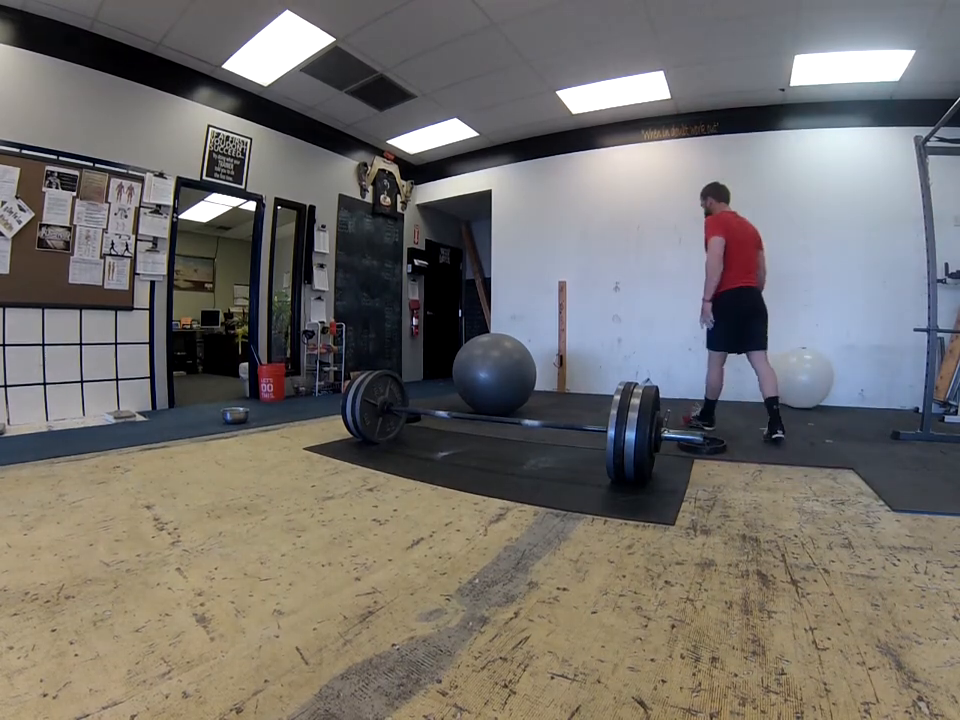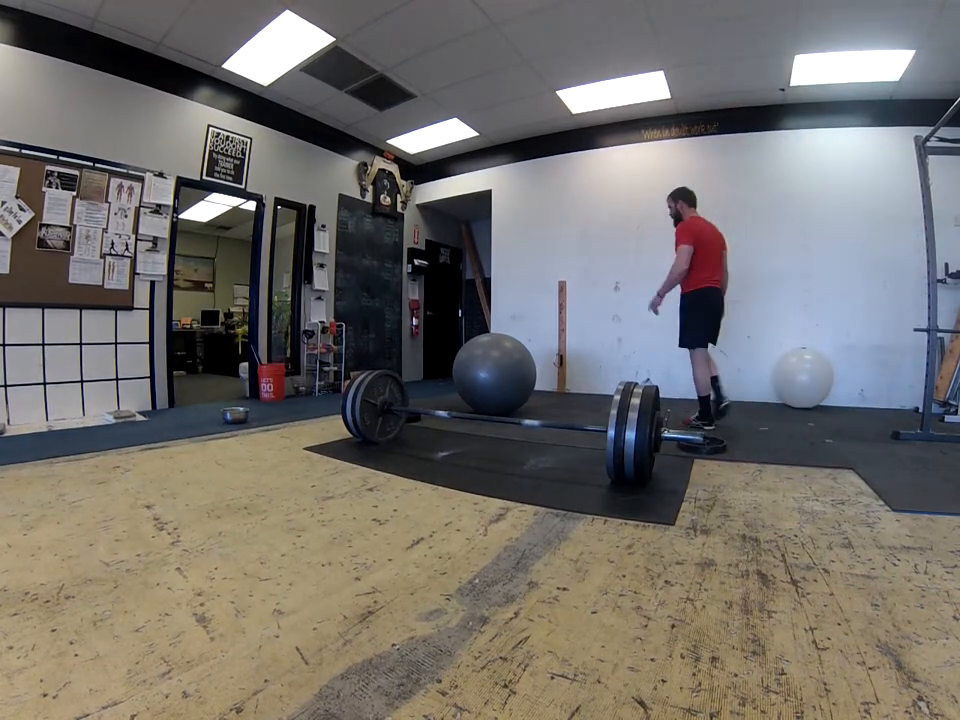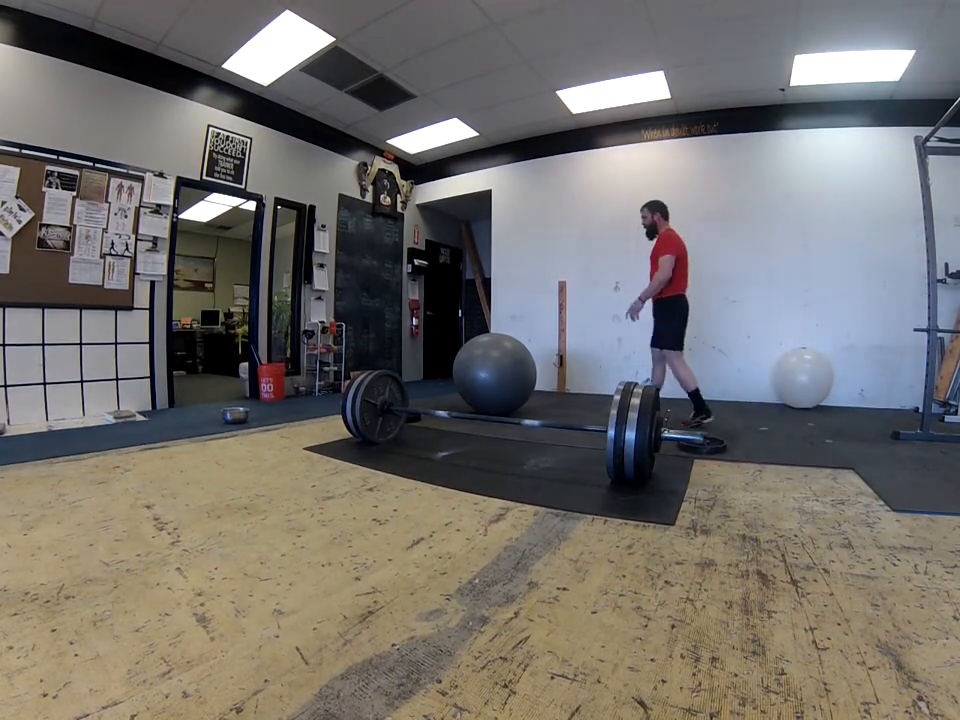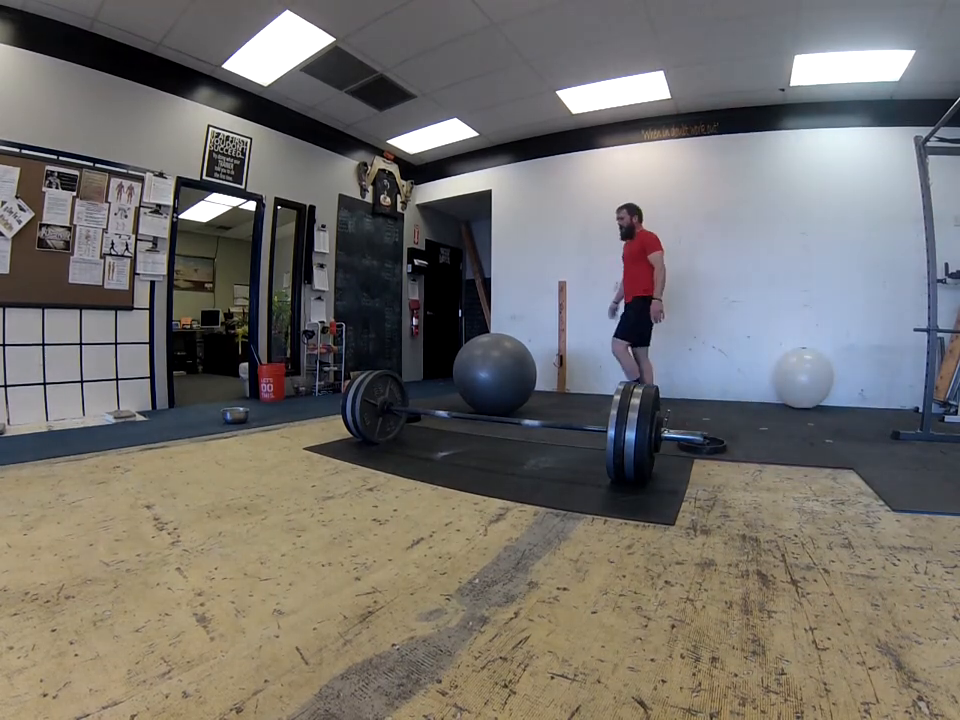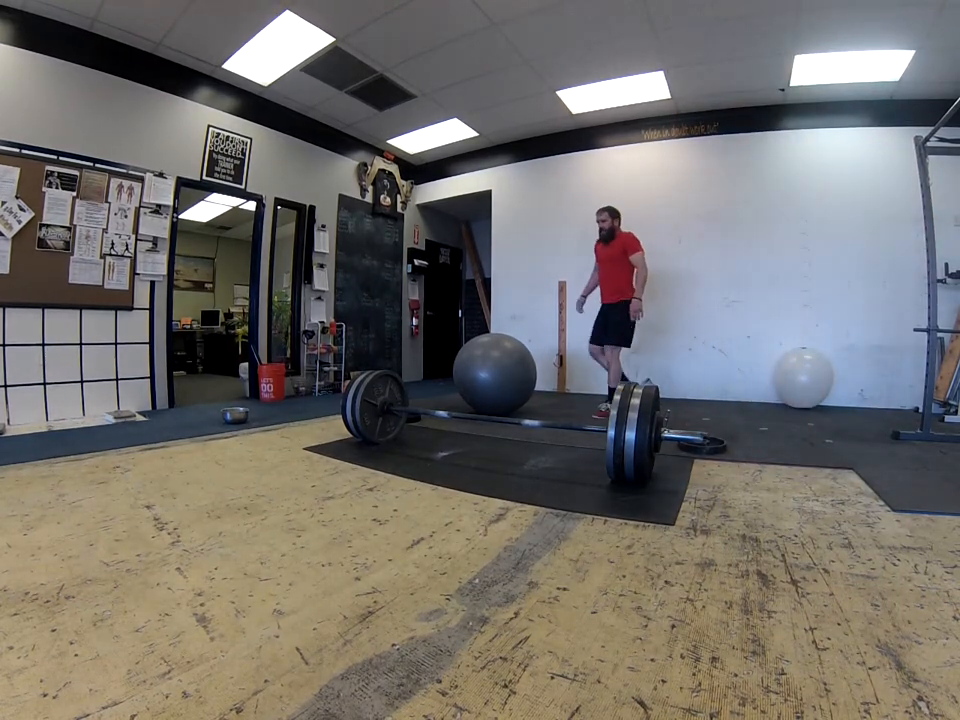
dt=0.3s
person 1, frame 1
left shoulder: (715, 222)
right shoulder: (750, 227)
left elbow: (716, 260)
right elbow: (761, 270)
left wrist: (707, 299)
left hip: (728, 299)
right hip: (753, 299)
left knee: (716, 361)
right knee: (760, 361)
left ankle: (706, 416)
right ankle: (775, 423)
person 1, frame 2
left shoulder: (686, 228)
right shoulder: (713, 230)
left elbow: (681, 266)
right elbow: (723, 269)
left wrist: (659, 295)
left hip: (695, 298)
right hip: (713, 297)
left knee: (698, 356)
right knee: (701, 352)
left ankle: (705, 416)
right ankle: (718, 397)
person 1, frame 3
left shoulder: (666, 239)
right shoulder: (671, 238)
left elbow: (663, 275)
left wrist: (640, 300)
left hip: (668, 305)
right hip: (669, 304)
left knee: (674, 358)
right knee: (658, 357)
left ankle: (702, 411)
person 1, frame 4
left shoulder: (648, 239)
right shoulder: (629, 244)
left elbow: (659, 268)
left wrist: (656, 299)
right wrist: (616, 300)
left hip: (643, 304)
right hip: (634, 303)
left knee: (618, 346)
right knee: (640, 355)
person 1, frame 5
left shoulder: (628, 240)
right shoulder: (599, 245)
left elbow: (642, 268)
left wrist: (637, 298)
right wrist: (584, 295)
left hip: (622, 307)
right hip: (606, 306)
left knee: (611, 353)
right knee: (594, 349)
left ankle: (610, 401)
